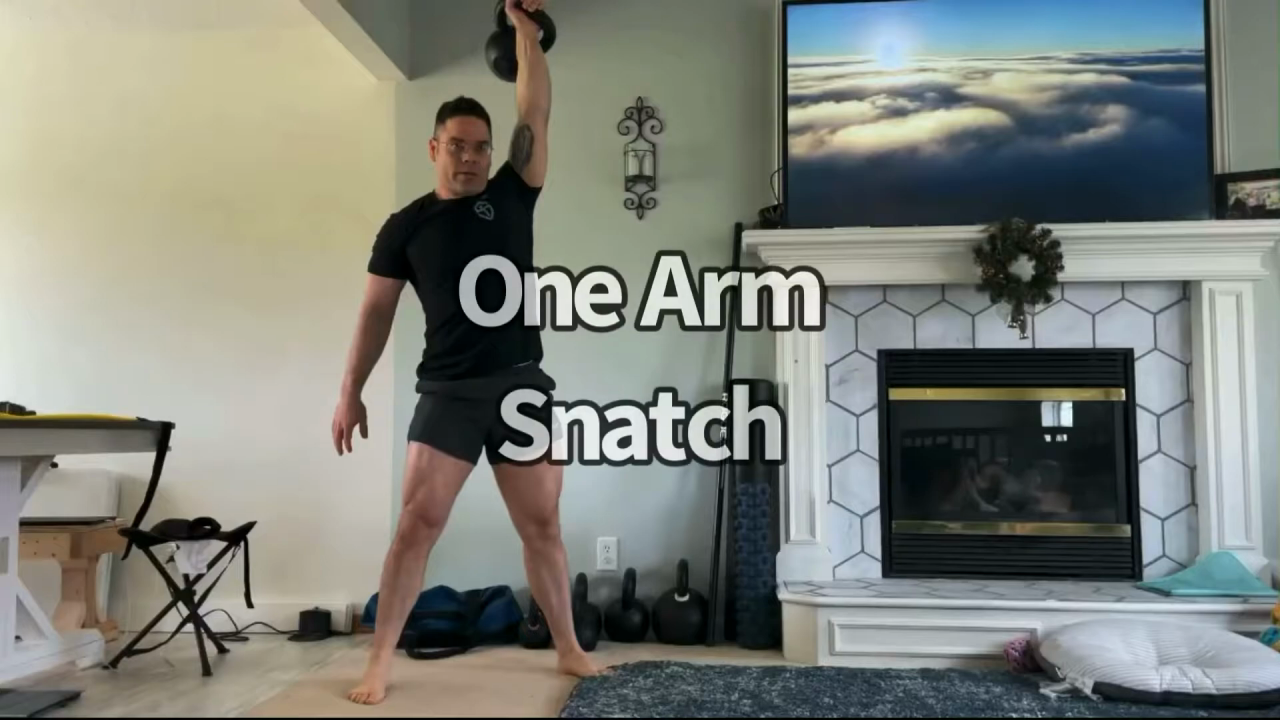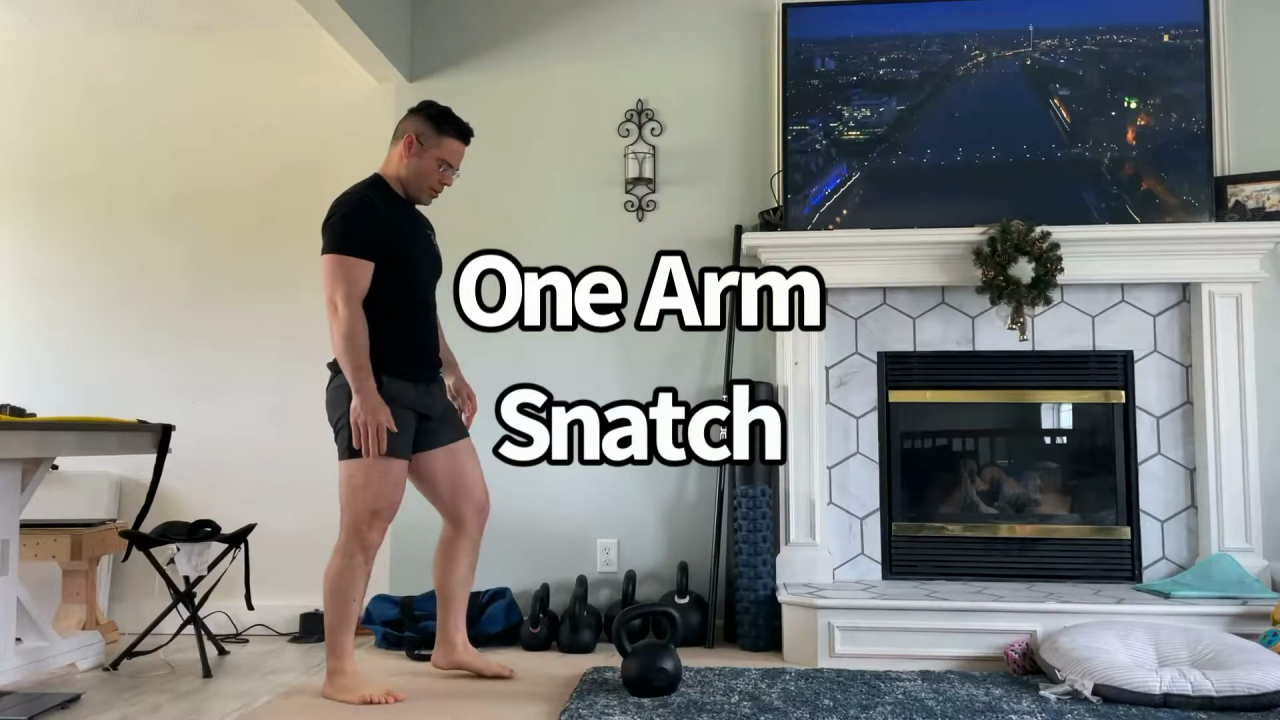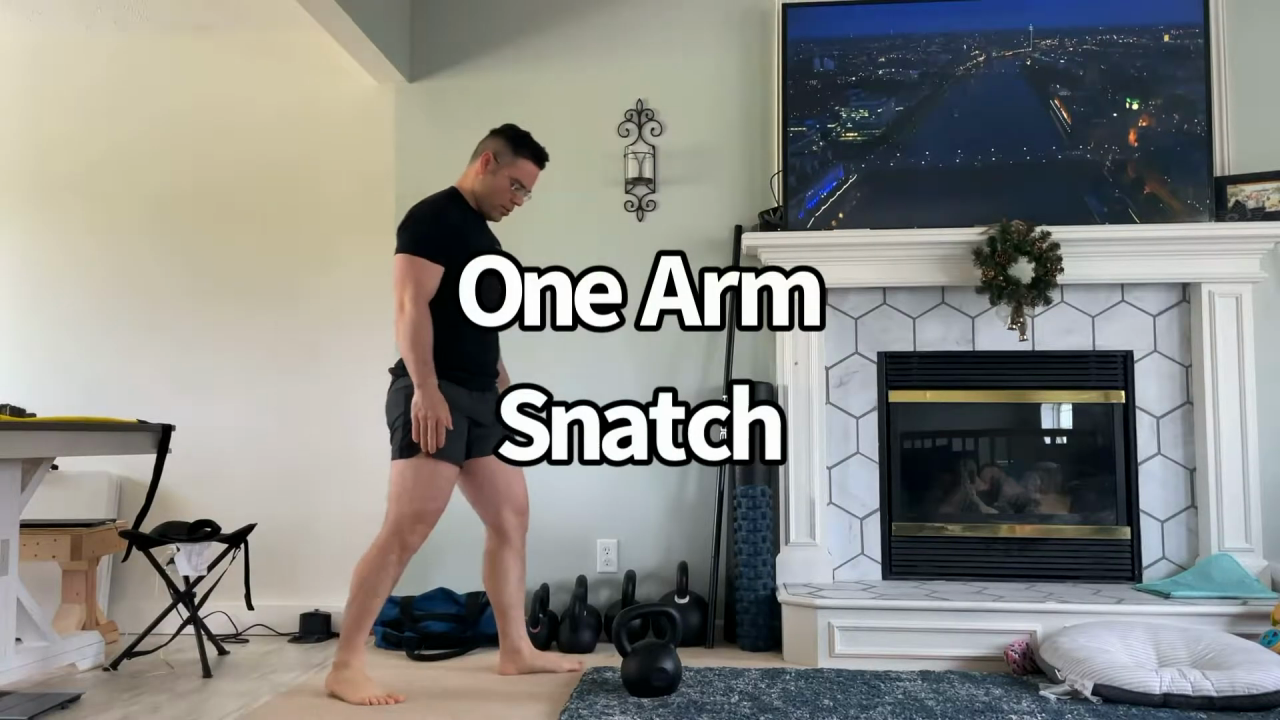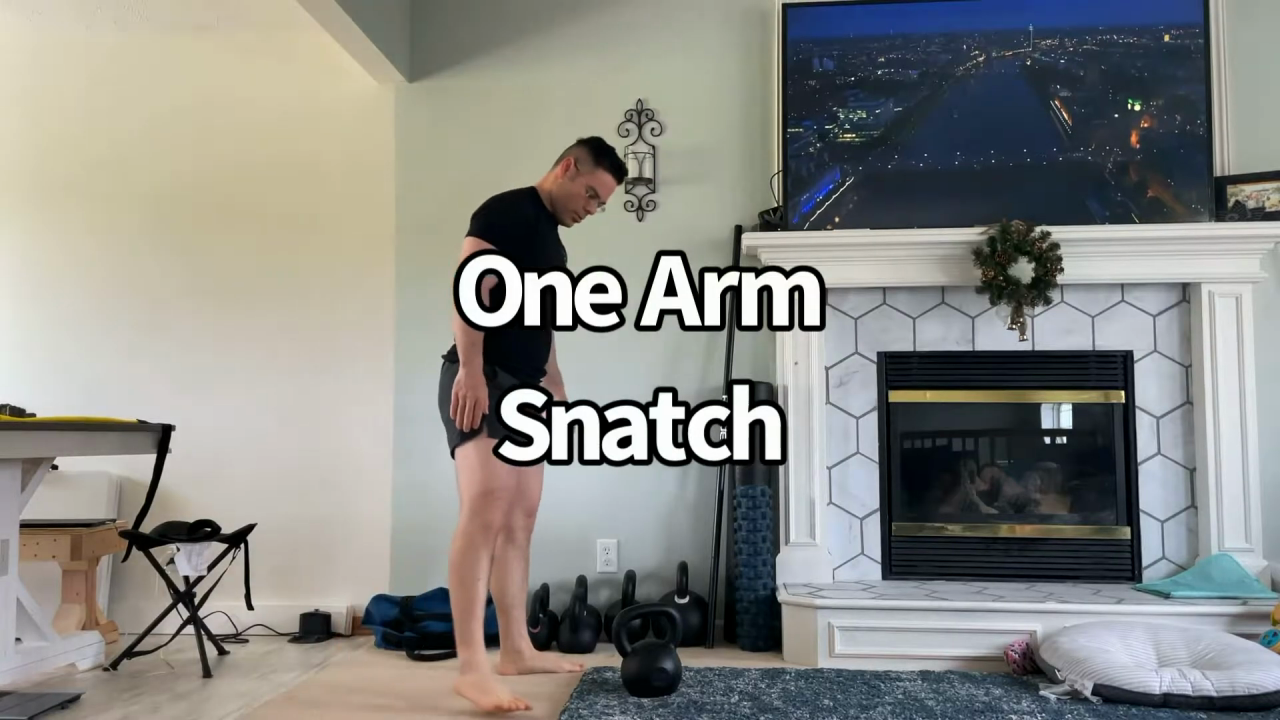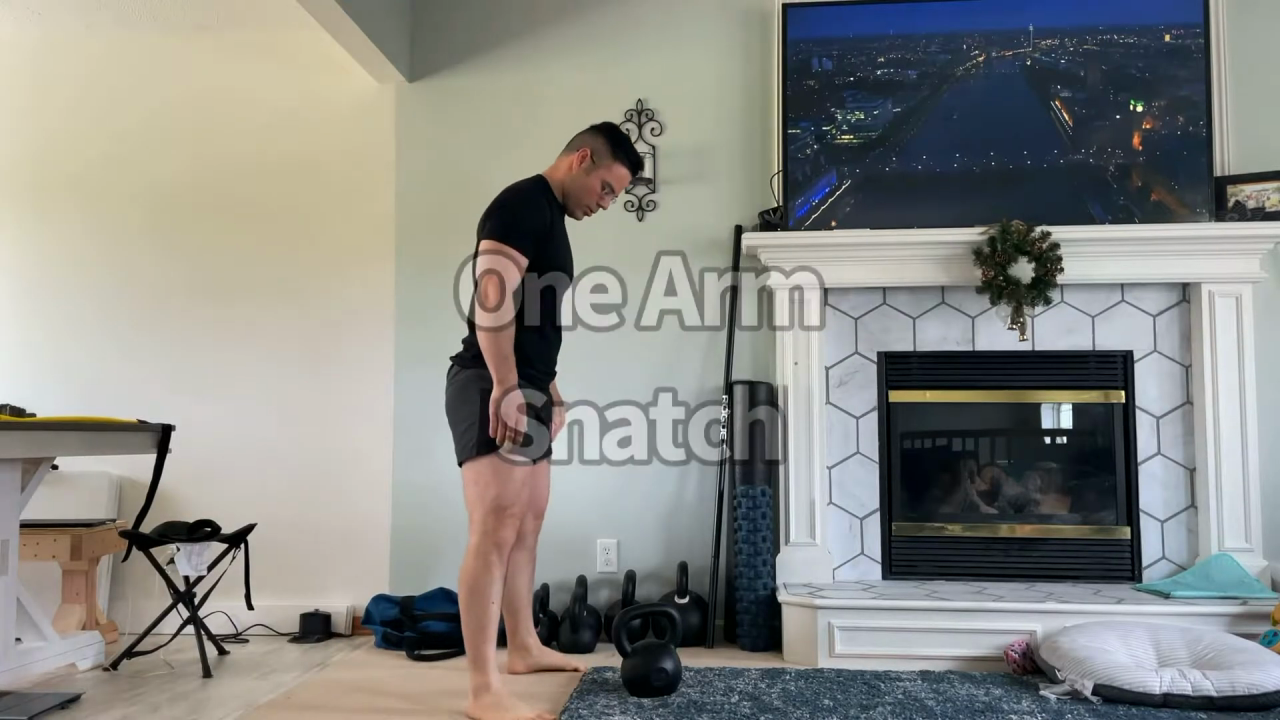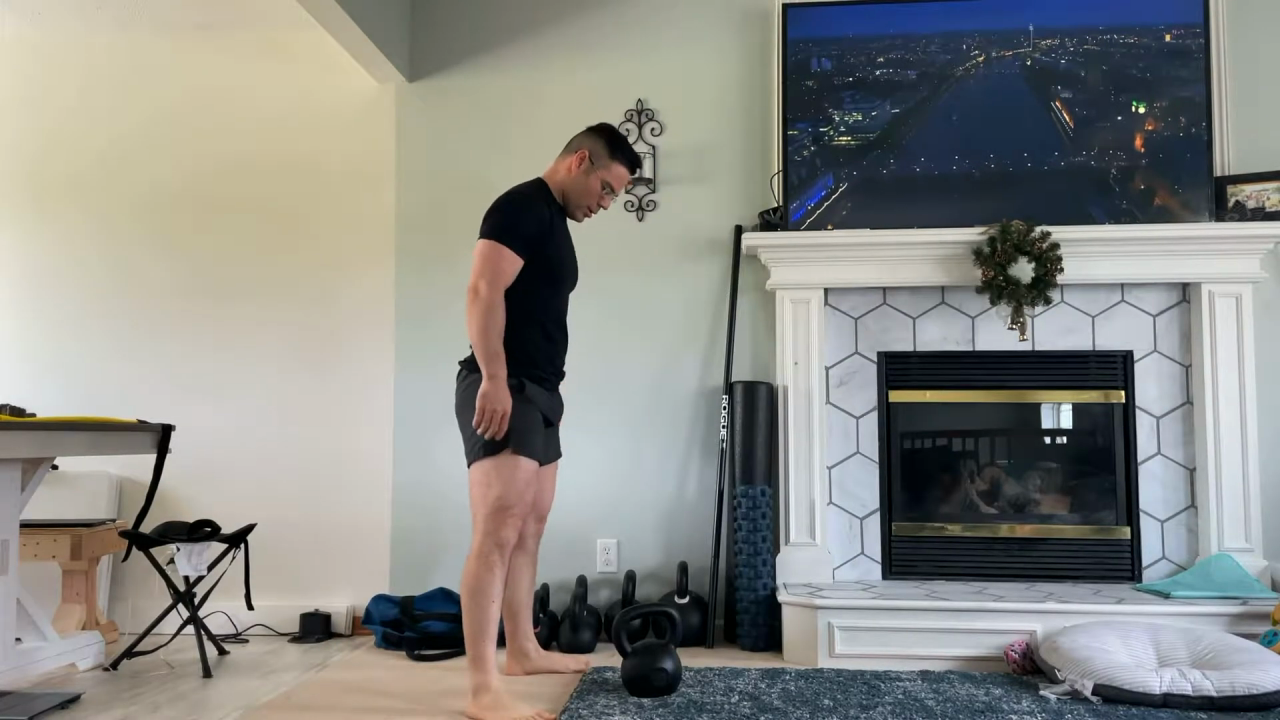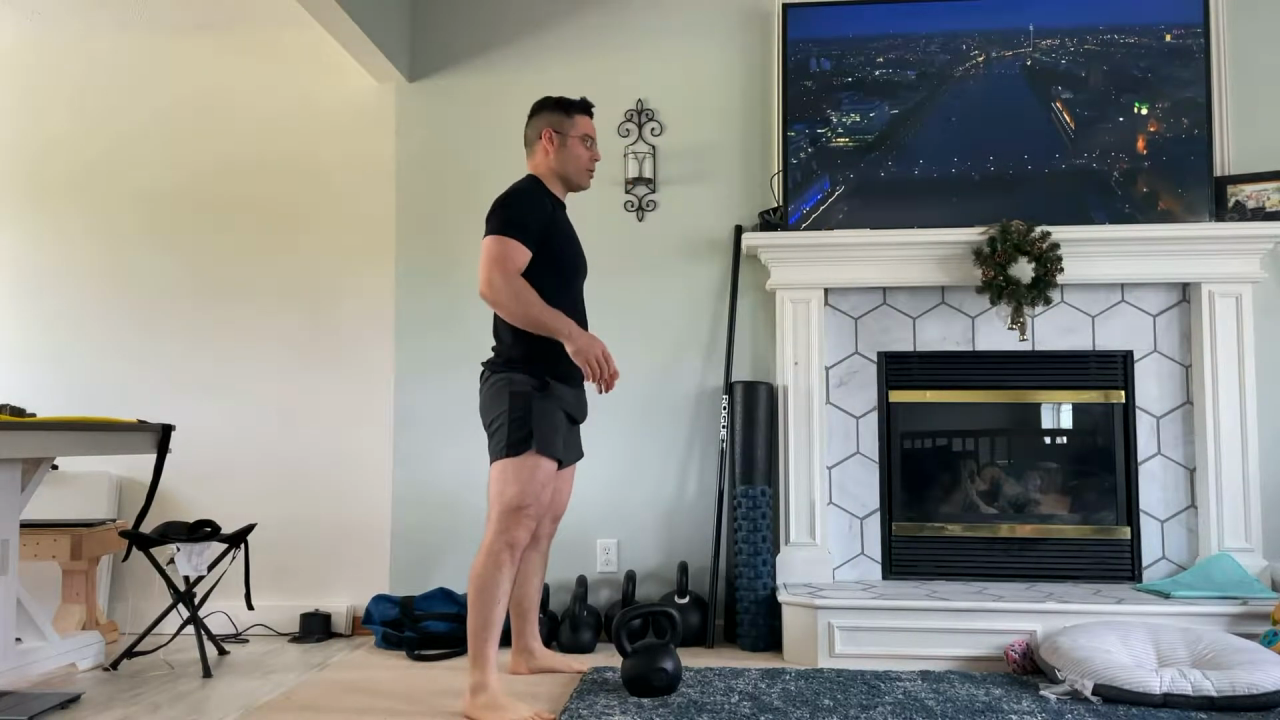
dt=0.5s
person 1, frame 1
left shoulder: (511, 196)
right shoulder: (407, 225)
left elbow: (536, 114)
right elbow: (376, 310)
right wrist: (350, 392)
left hip: (520, 386)
right hip: (447, 393)
left knee: (542, 526)
right knee: (417, 525)
left ankle: (569, 649)
right ankle: (379, 662)
person 1, frame 2
left shoulder: (417, 221)
right shoulder: (357, 209)
right elbow: (343, 307)
left wrist: (453, 373)
right wrist: (363, 393)
left hip: (426, 392)
right hip: (376, 395)
left knee: (471, 509)
right knee: (364, 532)
left ankle: (452, 644)
right ankle: (338, 671)
person 1, frame 3
left shoulder: (484, 235)
right shoulder: (432, 219)
right elbow: (411, 307)
left wrist: (505, 388)
right wrist: (425, 390)
left hip: (482, 398)
right hip: (436, 397)
left knee: (511, 522)
right knee: (406, 531)
left ankle: (516, 649)
right ankle: (347, 665)
person 1, frame 4
left shoulder: (551, 239)
right shoulder: (507, 211)
right elbow: (469, 289)
left wrist: (556, 388)
right wrist: (470, 368)
left hip: (522, 388)
right hip: (482, 382)
left knee: (519, 521)
right knee: (486, 512)
left ankle: (516, 648)
right ankle: (472, 666)
person 1, frame 5
left shoulder: (551, 218)
right shoulder: (520, 205)
right elbow: (492, 298)
left wrist: (547, 389)
right wrist: (504, 387)
left hip: (525, 393)
right hip: (491, 389)
left knee: (527, 526)
right knee: (495, 533)
left ankle: (524, 647)
person 1, frame 6
left shoulder: (556, 222)
right shoulder: (521, 206)
right elbow: (482, 292)
right wrist: (493, 379)
left hip: (535, 394)
right hip: (501, 393)
left knee: (528, 530)
right knee: (497, 534)
left ankle: (523, 650)
person 1, frame 7
left shoulder: (553, 211)
right shoulder: (522, 201)
right elbow: (495, 282)
left wrist: (584, 347)
right wrist: (573, 334)
left hip: (556, 390)
right hip: (524, 388)
left knee: (542, 529)
right knee: (510, 532)
left ankle: (527, 648)
